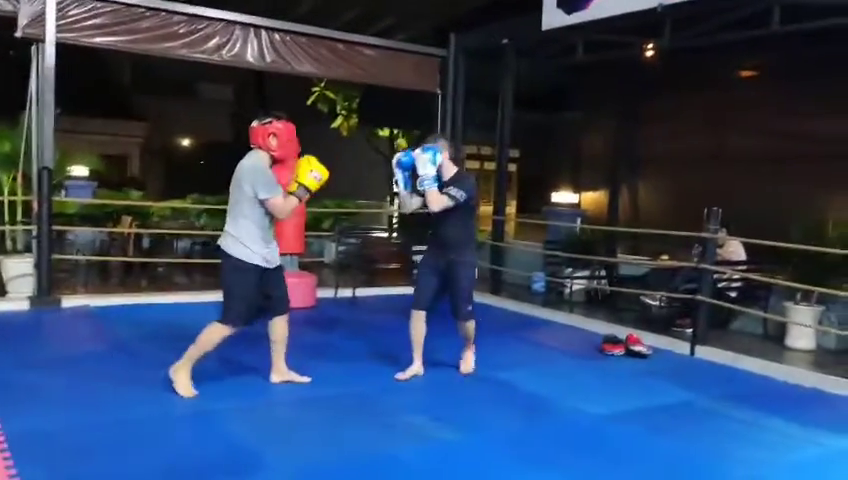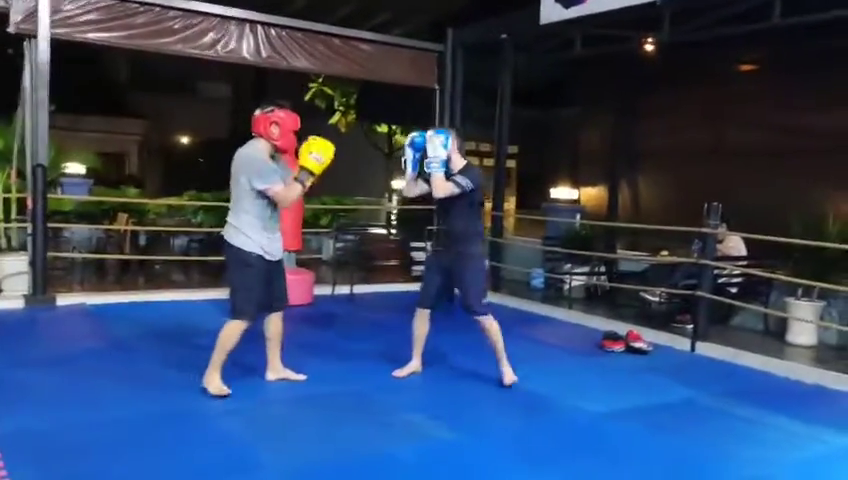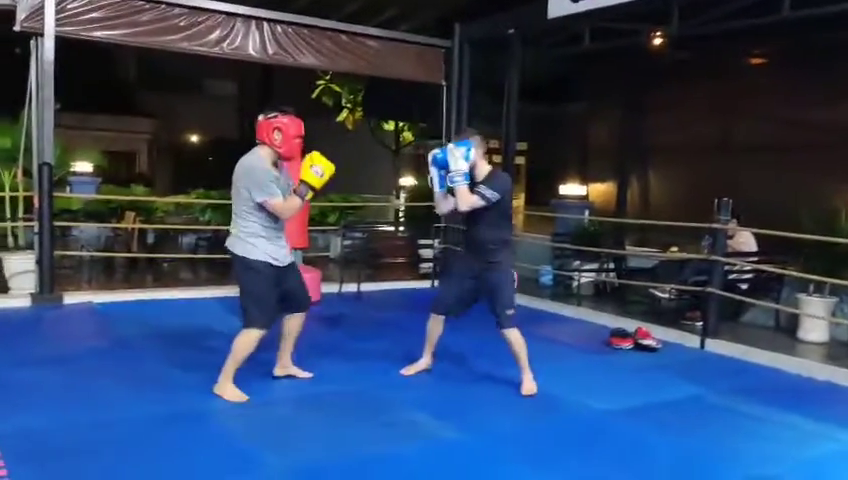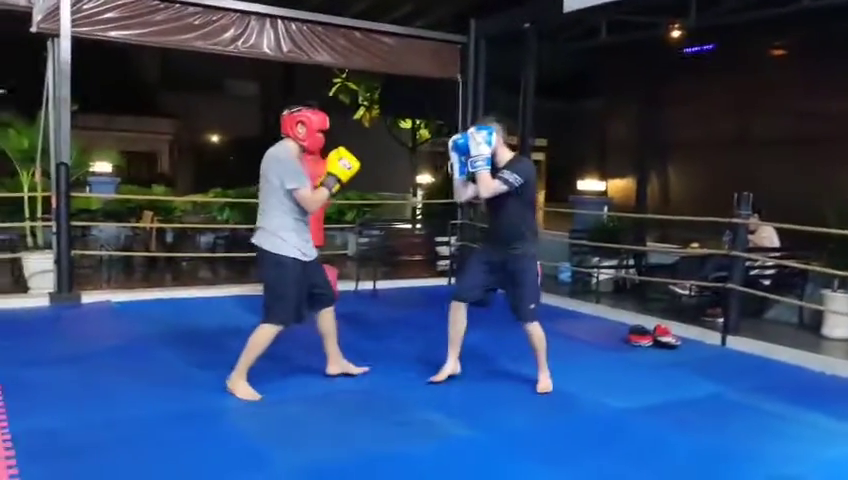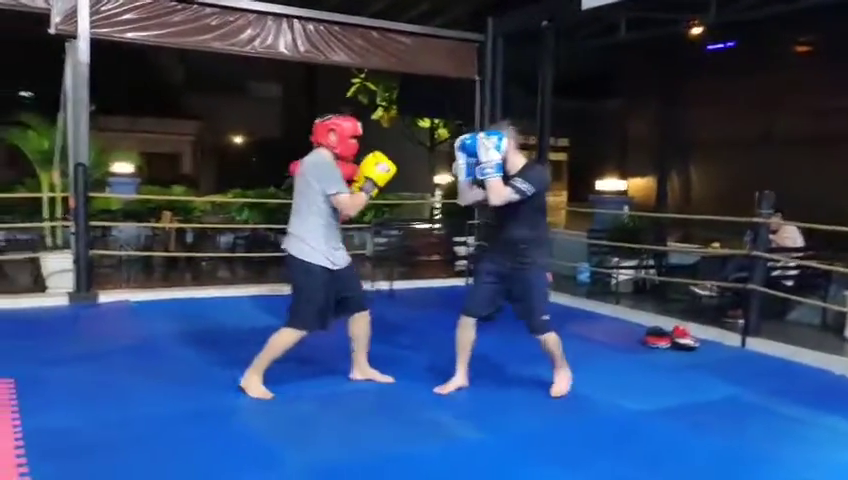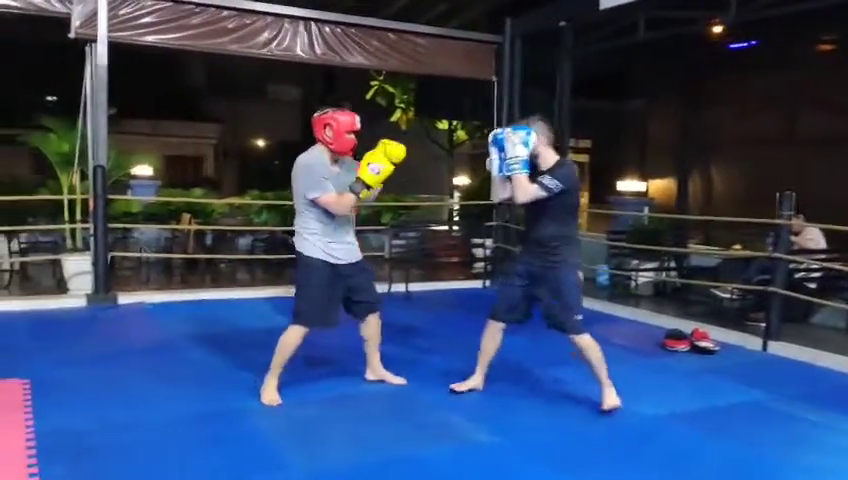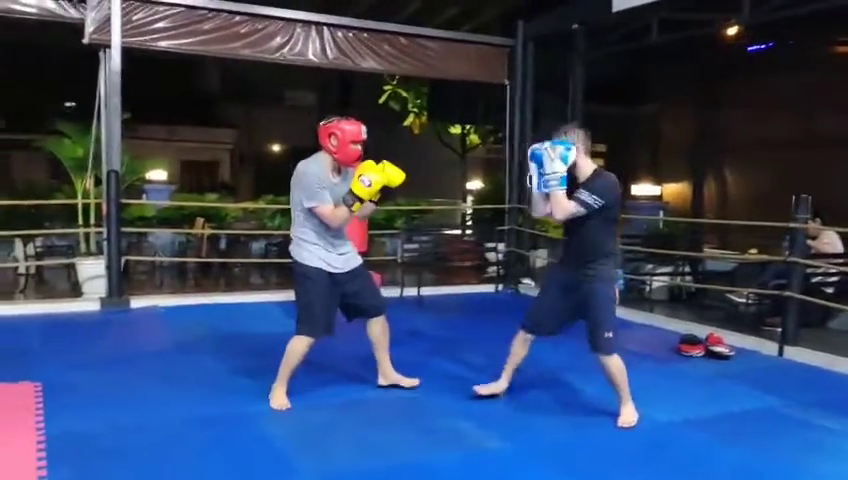
dt=0.2s
person 1, frame 1
left shoulder: (257, 165)
right shoulder: (257, 167)
left elbow: (275, 203)
right elbow: (281, 211)
left wrist: (297, 185)
right wrist: (306, 187)
left hip: (263, 255)
right hip: (243, 257)
left knee: (280, 310)
right knee: (231, 321)
left ankle: (280, 369)
right ankle: (182, 368)
person 1, frame 2
left shoulder: (271, 158)
right shoulder: (252, 157)
left elbow: (289, 185)
right elbow: (285, 199)
left wrist: (308, 168)
right wrist: (309, 170)
left hip: (268, 247)
right hip: (246, 248)
left knee: (276, 308)
right knee: (244, 315)
left ankle: (275, 367)
right ankle: (213, 373)
person 1, frame 3
left shoulder: (274, 165)
right shoulder: (254, 166)
left elbow: (288, 198)
right elbow: (284, 211)
left wrist: (310, 180)
right wrist: (308, 183)
left hip: (276, 253)
right hip: (253, 256)
left knee: (298, 306)
right knee: (258, 325)
left ankle: (284, 363)
right ankle: (224, 381)
person 1, frame 4
left shoulder: (291, 157)
right shoulder: (282, 157)
left elbow: (308, 199)
right elbow: (311, 204)
left wrist: (333, 176)
right wrist: (334, 177)
left hip: (300, 248)
right hip: (280, 251)
left knee: (326, 301)
right knee: (277, 320)
left ankle: (335, 360)
right ankle: (238, 377)
person 1, frame 5
left shoulder: (325, 164)
right shoulder: (321, 163)
left elbow: (342, 207)
right elbow: (349, 209)
left wrist: (363, 181)
right wrist: (373, 183)
left hip: (332, 256)
right hip: (310, 258)
left knee: (360, 308)
right knee: (300, 326)
left ankle: (361, 368)
right ankle: (252, 375)
person 1, frame 6
left shoulder: (344, 161)
right shoulder: (309, 163)
left elbow: (363, 198)
right elbow: (338, 207)
left wrist: (382, 167)
right wrist: (364, 180)
left hip: (347, 252)
right hip: (317, 255)
left knee: (371, 309)
right knee: (304, 322)
left ankle: (374, 368)
right ankle: (271, 381)
person 1, frame 7
left shoulder: (346, 170)
right shoulder: (309, 171)
left elbow: (361, 212)
right elbow: (334, 219)
left wrist: (375, 188)
right wrist: (357, 192)
left hip: (345, 259)
right hip: (314, 264)
left knee: (377, 311)
right knee: (308, 333)
left ankle: (386, 372)
right ankle: (279, 388)
person 2, frame 1
left shoulder: (465, 181)
right shoulder: (433, 180)
left elbow: (435, 206)
right elbow: (406, 207)
left wrist: (426, 173)
right wrist: (403, 176)
left hip: (461, 258)
right hip: (434, 256)
left knee: (463, 315)
right knee: (418, 309)
left ankle: (468, 350)
right ankle: (417, 364)
person 2, frame 2
left shoulder: (472, 173)
right shoulder: (441, 172)
left elbow: (439, 192)
right elbow: (410, 191)
left wrist: (435, 158)
right wrist: (412, 157)
left hip: (469, 253)
right hip: (442, 251)
left knee: (479, 312)
right knee: (423, 307)
left ankle: (505, 365)
right ankle: (415, 361)
person 2, frame 3
left shoulder: (499, 181)
right shoulder: (467, 181)
left elbow: (464, 205)
right elbow: (442, 208)
left wrist: (457, 169)
right wrist: (437, 174)
left hip: (496, 264)
right hip: (469, 260)
left knee: (506, 325)
right knee: (438, 310)
left ankle: (527, 375)
right ankle: (425, 359)
person 2, frame 4
left shoulder: (522, 166)
right shoulder: (489, 168)
left elbow: (486, 191)
right elbow: (461, 196)
left wrist: (478, 155)
right wrist: (458, 160)
left hip: (520, 253)
right hip: (490, 249)
left knee: (528, 318)
right knee: (459, 299)
left ankle: (544, 372)
right ankle: (452, 362)
person 2, frame 5
left shoulder: (536, 173)
right shoulder: (498, 174)
left elbow: (497, 198)
right elbow: (465, 198)
left wrist: (488, 161)
right wrist: (464, 163)
left hip: (529, 264)
right hip: (496, 259)
left knee: (540, 329)
right knee: (468, 315)
left ankle: (562, 370)
right ankle: (460, 376)
person 2, frame 6
left shoulder: (566, 171)
right shoulder: (530, 170)
left elbow: (522, 196)
left wrist: (516, 156)
right wrist: (499, 158)
left hip: (560, 263)
right hip: (528, 260)
left knee: (574, 330)
right knee: (496, 319)
left ankle: (607, 387)
right ankle: (478, 378)
person 2, frame 7
left shoulder: (605, 183)
right shoulder: (569, 183)
left elbow: (560, 212)
right elbow: (539, 210)
left wrist: (555, 172)
right wrist: (539, 172)
left hip: (597, 277)
right hip: (566, 271)
left knee: (604, 348)
right knee: (528, 329)
left ankle: (627, 404)
right ankle: (502, 381)
